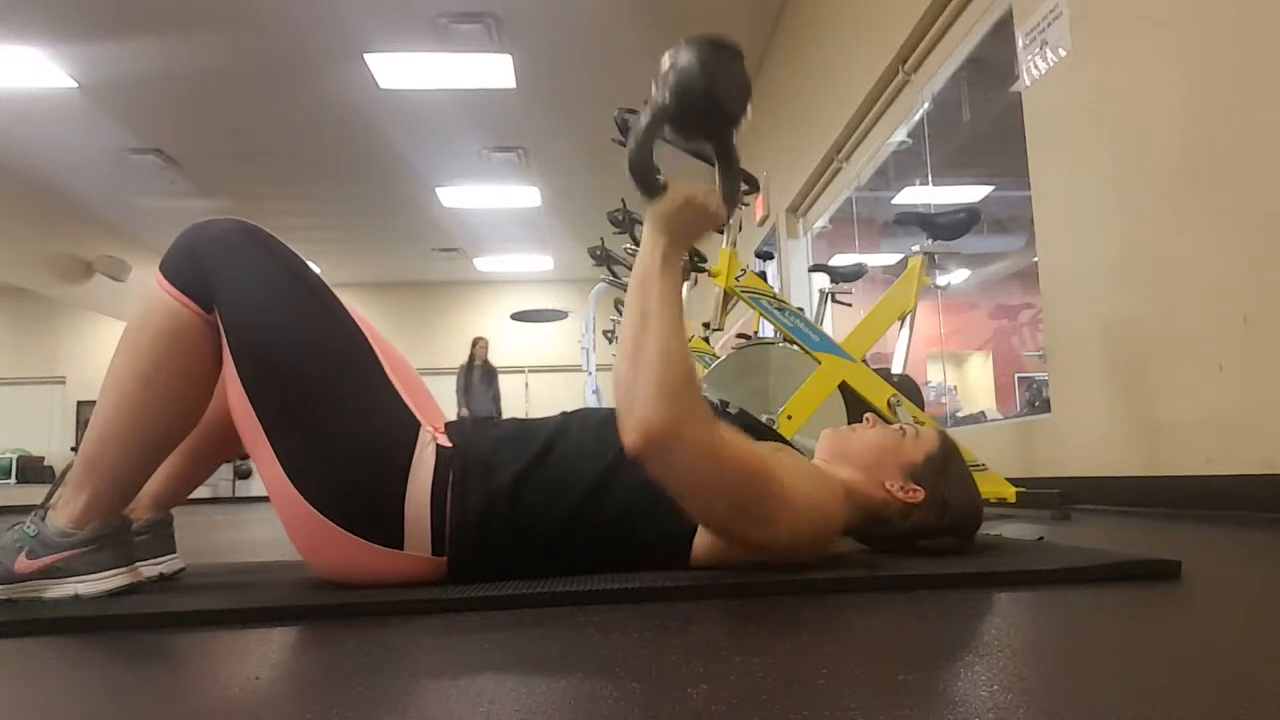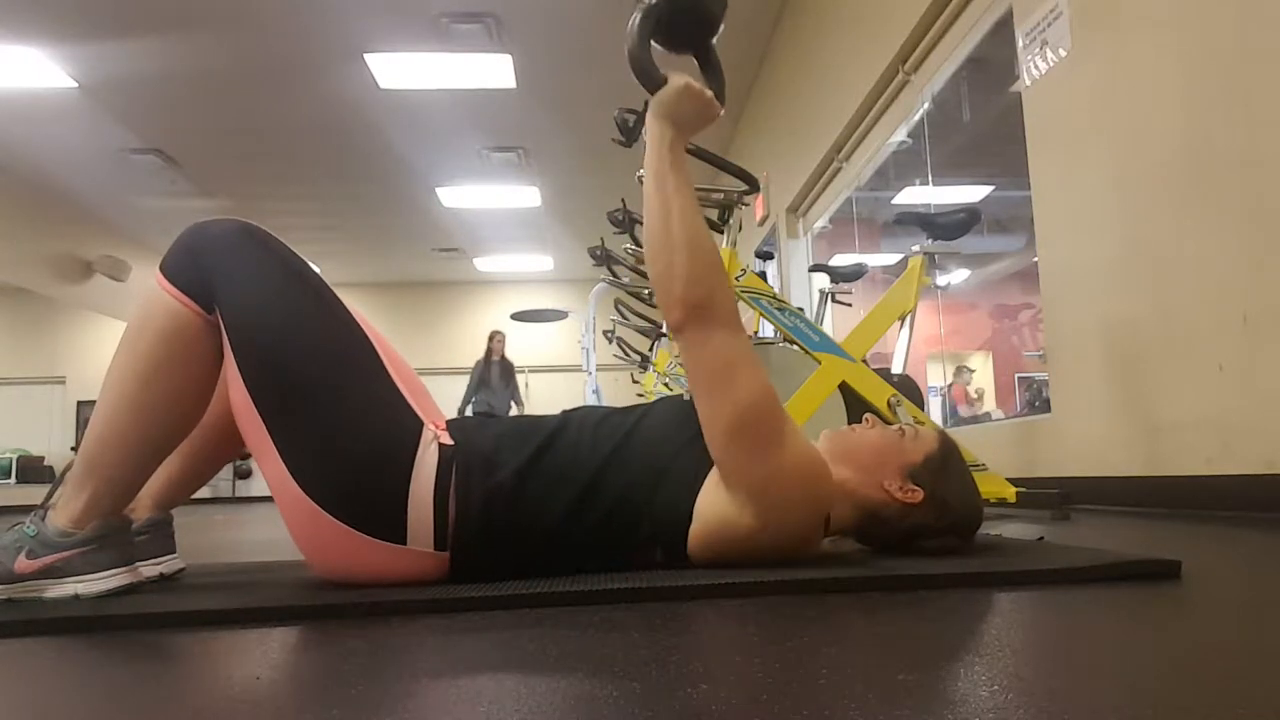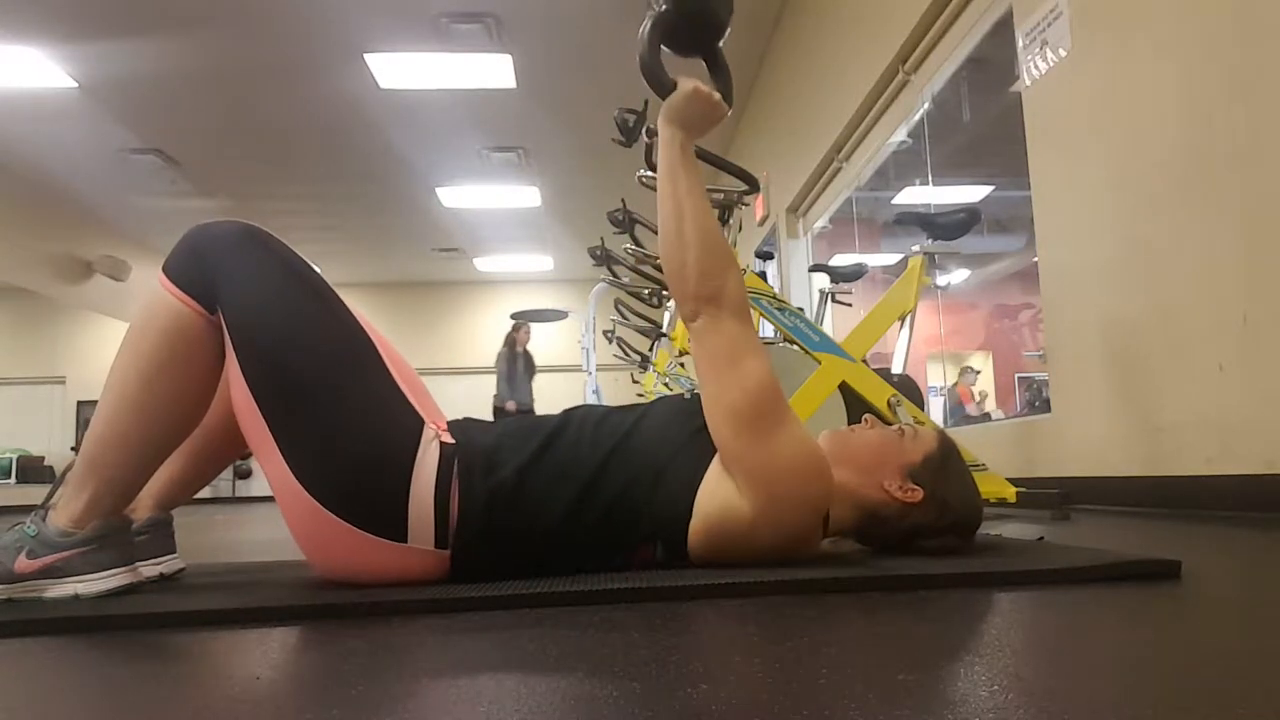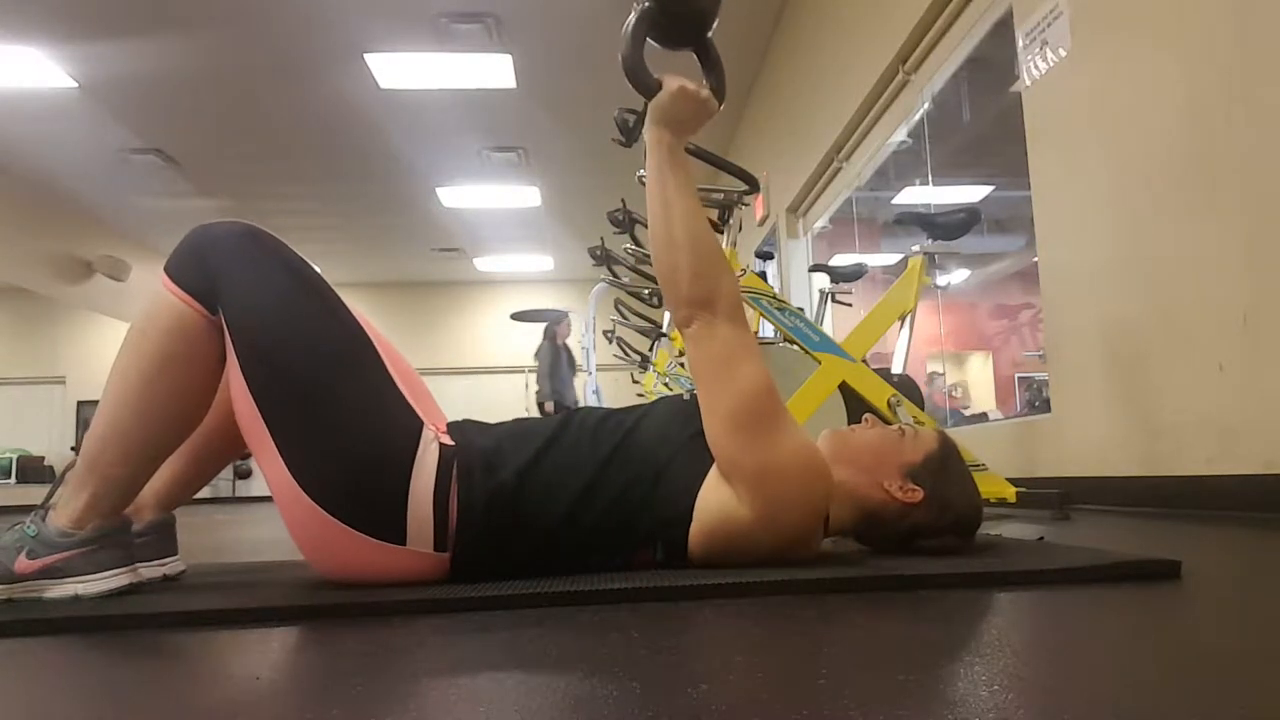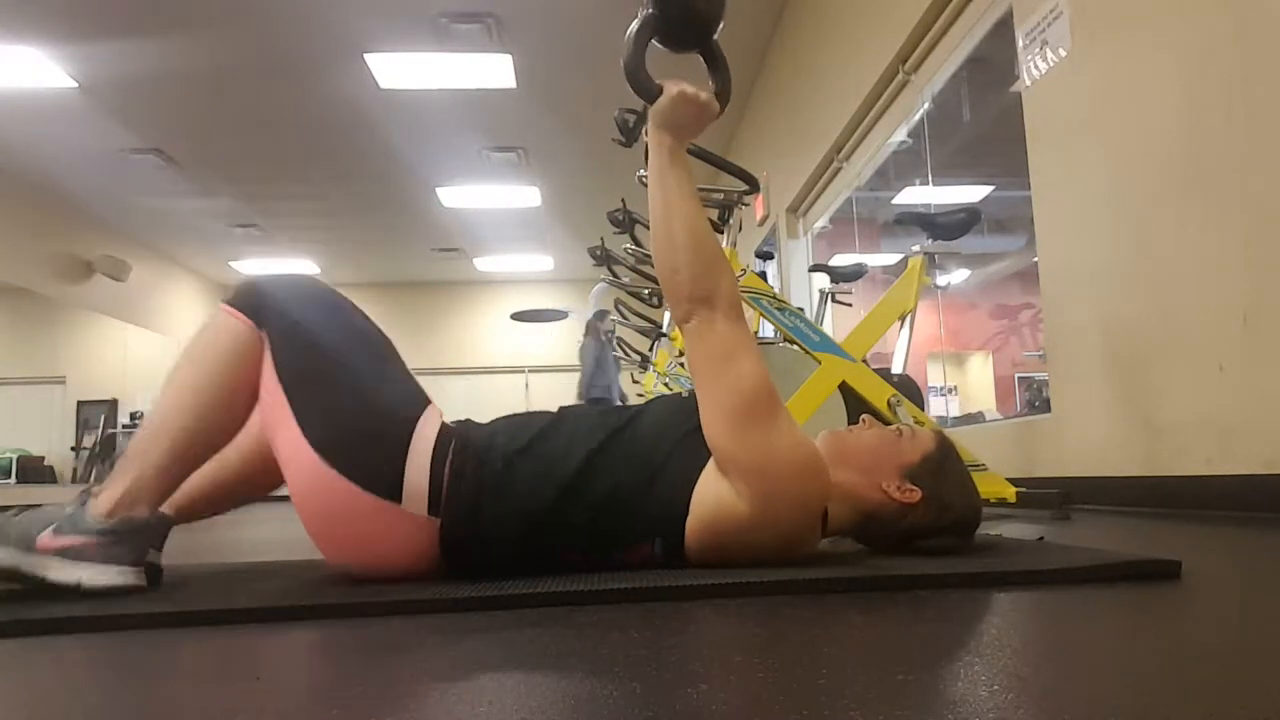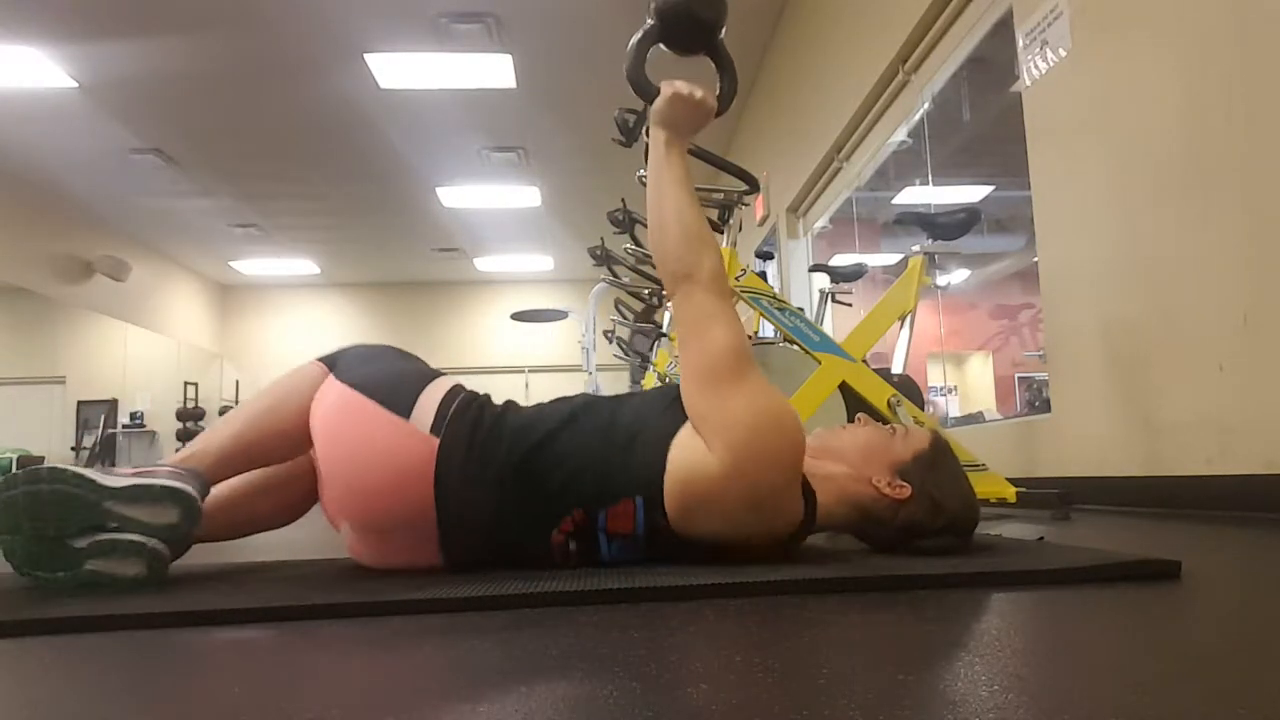
dt=0.4s
person 1, frame 1
left shoulder: (799, 515)
right shoulder: (786, 491)
left elbow: (652, 426)
right elbow: (666, 422)
left wrist: (664, 244)
right wrist: (670, 253)
left hip: (410, 507)
right hip: (442, 477)
left knee: (219, 251)
right knee: (248, 342)
right ankle: (122, 525)
person 1, frame 2
left shoulder: (789, 496)
right shoulder: (778, 489)
left elbow: (698, 315)
right elbow: (703, 322)
left wrist: (665, 141)
left hip: (405, 506)
right hip: (438, 482)
left knee: (219, 254)
right knee: (246, 334)
right ankle: (123, 524)
person 1, frame 3
left shoulder: (788, 489)
right shoulder: (779, 494)
left elbow: (712, 304)
right elbow: (714, 316)
left wrist: (676, 142)
left hip: (407, 506)
right hip: (440, 484)
left knee: (222, 256)
right knee: (250, 336)
right ankle: (127, 523)
person 1, frame 4
left shoulder: (789, 492)
right shoulder: (781, 501)
left elbow: (706, 311)
left wrist: (665, 143)
left hip: (409, 509)
right hip: (446, 479)
left knee: (222, 259)
right knee: (254, 340)
right ankle: (127, 522)
person 1, frame 5
left shoulder: (784, 486)
right shoulder: (785, 510)
left elbow: (705, 308)
left wrist: (666, 147)
left hip: (416, 497)
right hip: (439, 518)
left knee: (277, 300)
right knee: (302, 396)
left ankle: (106, 521)
right ankle: (137, 524)
person 1, frame 6
left shoulder: (766, 452)
right shoulder: (773, 511)
left elbow: (693, 285)
left wrist: (667, 142)
right hip: (444, 533)
left ankle: (163, 484)
right ankle: (150, 525)
